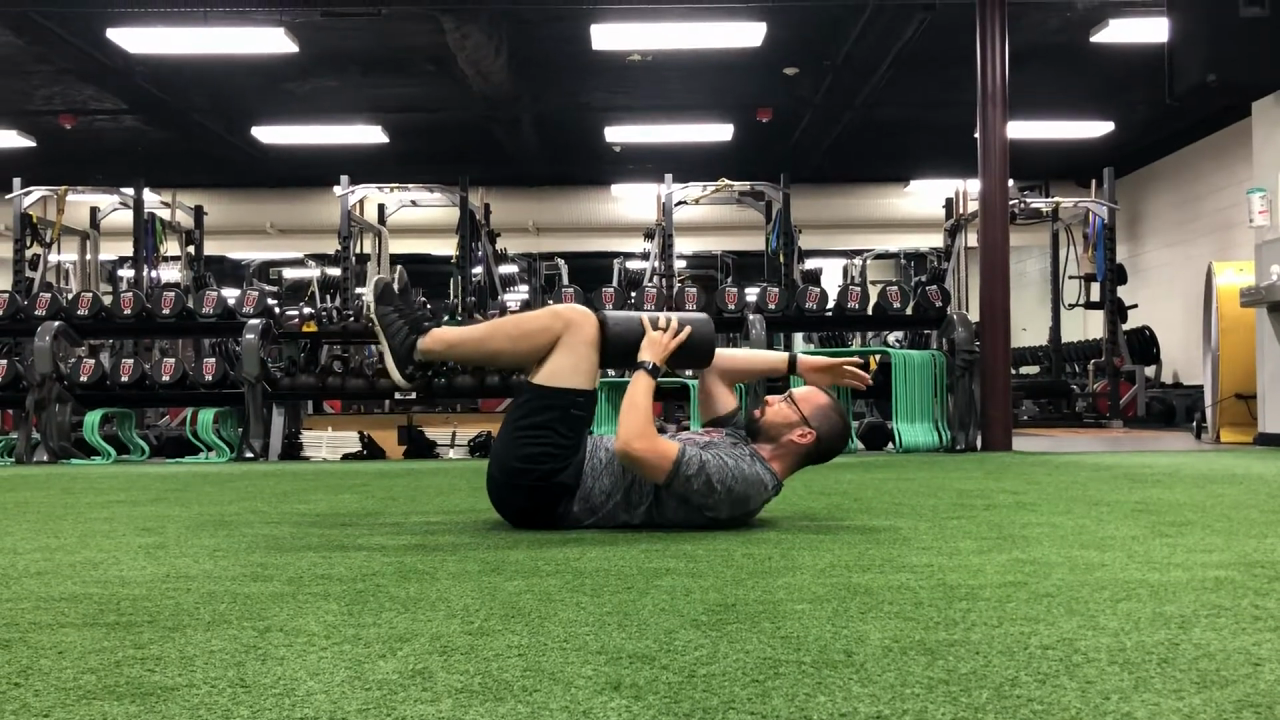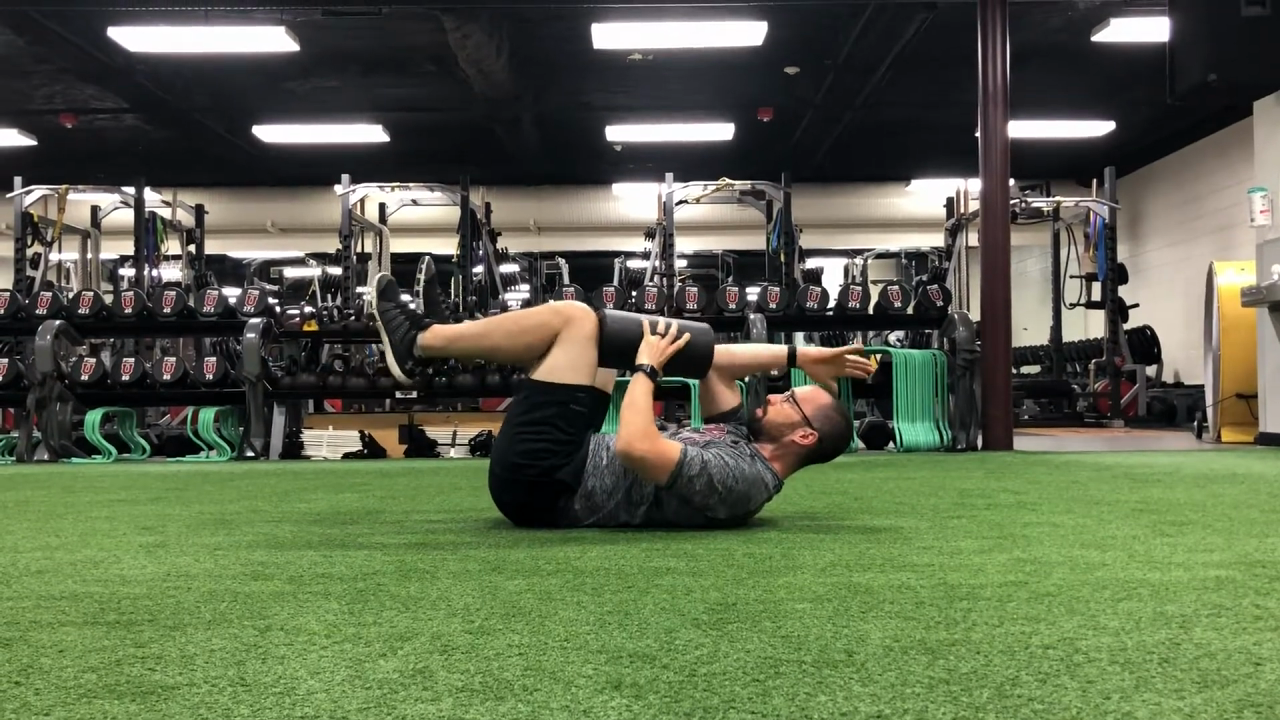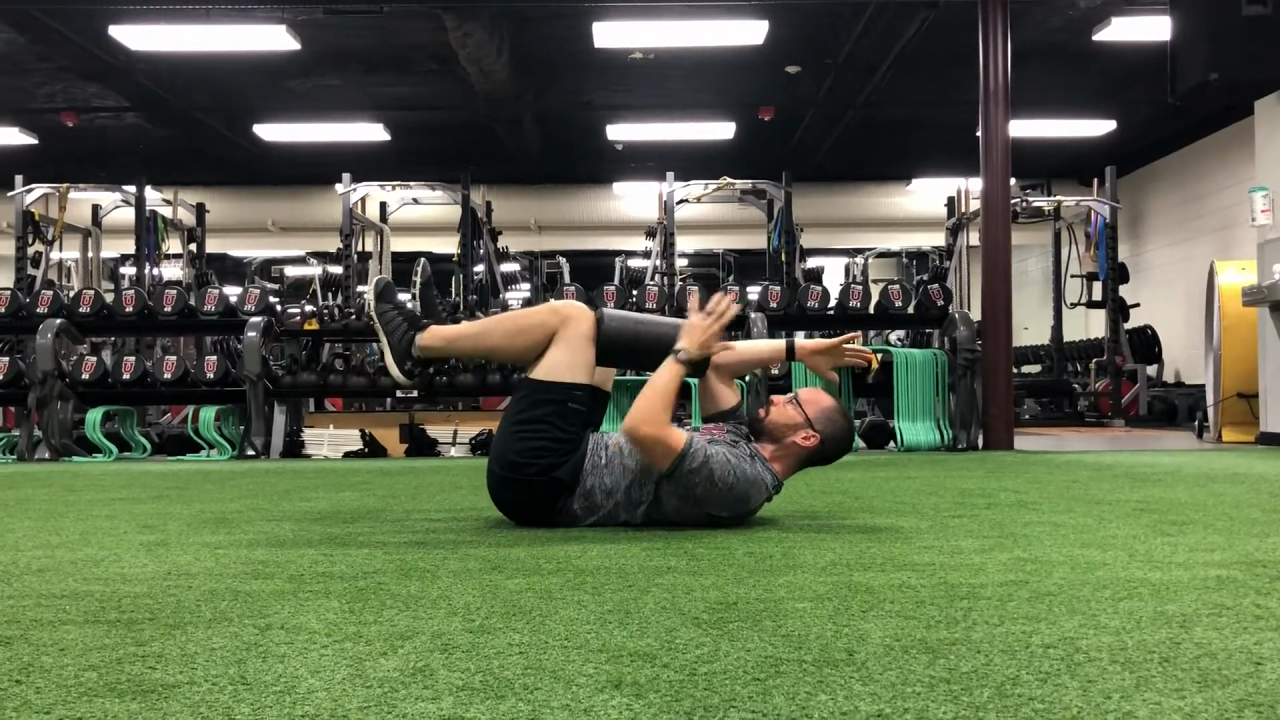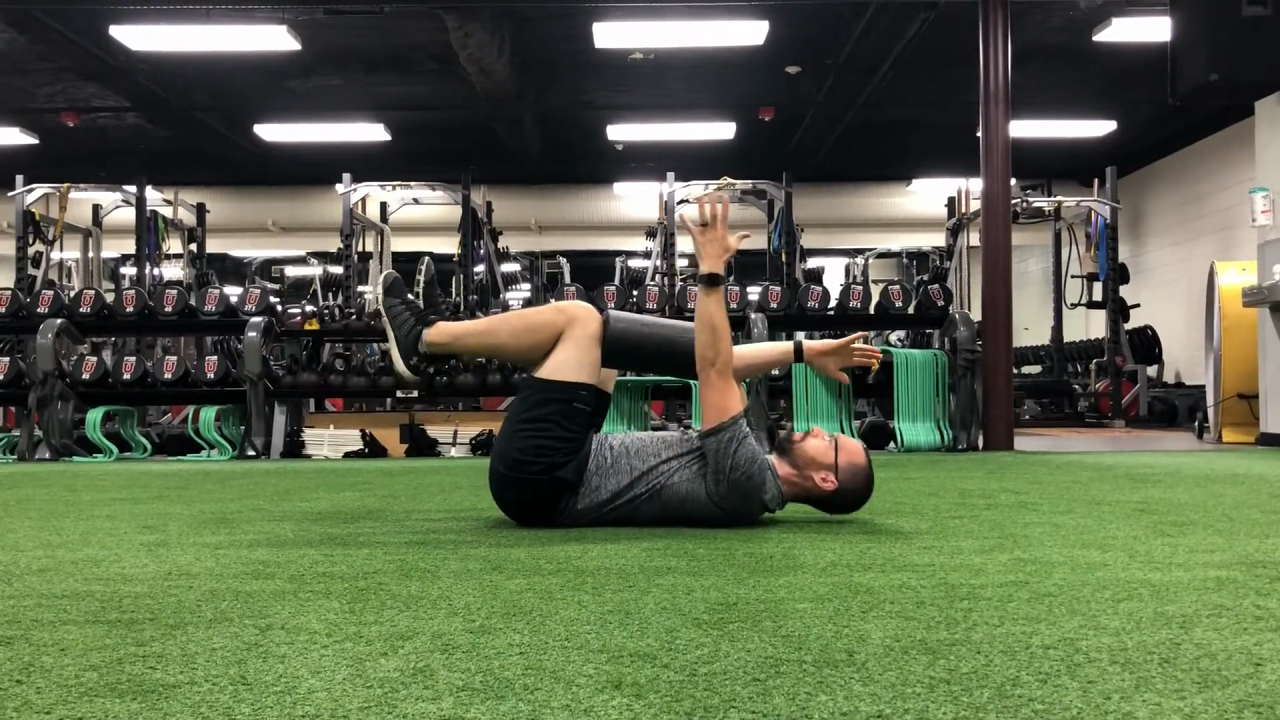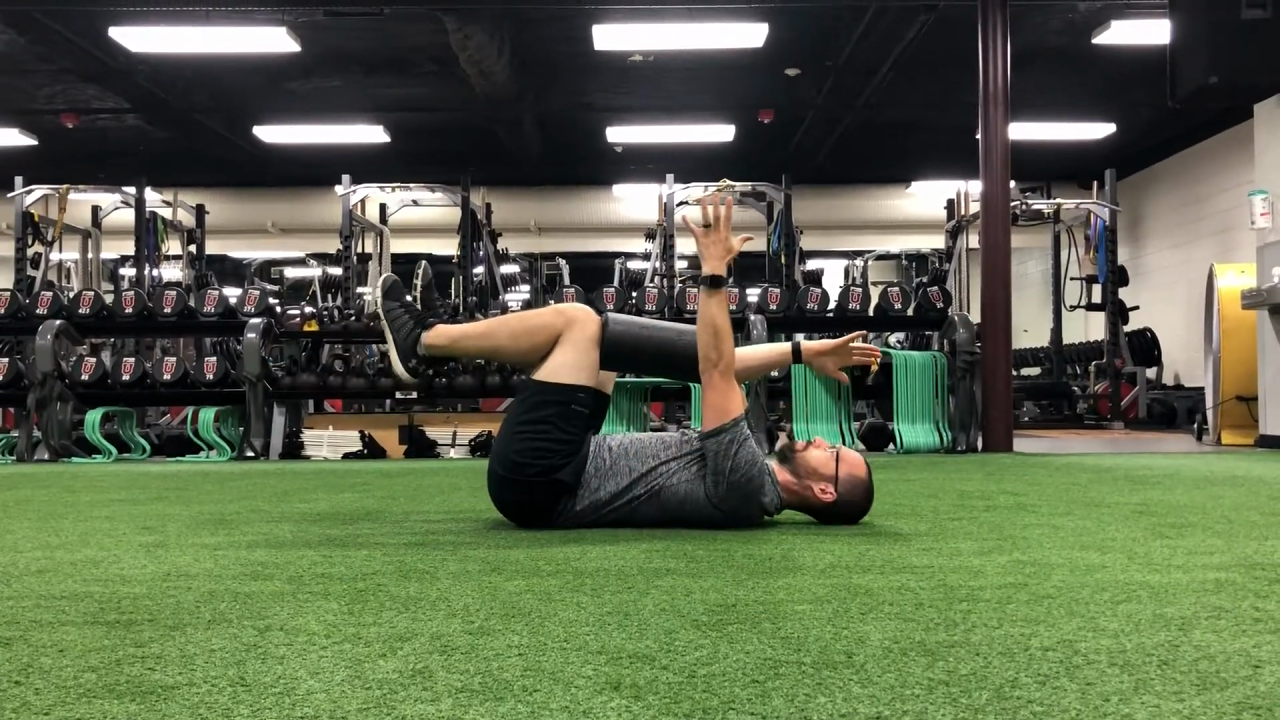
dt=0.4s
person 1, frame 1
left shoulder: (738, 479)
right shoulder: (740, 450)
left elbow: (632, 445)
right elbow: (713, 365)
left wrist: (648, 362)
right wrist: (798, 362)
left hip: (539, 484)
right hip: (548, 479)
left knee: (575, 320)
right knee: (574, 337)
left ankle: (417, 349)
right ankle: (430, 338)
person 1, frame 2
left shoulder: (739, 478)
right shoulder: (741, 445)
left elbow: (635, 447)
right elbow: (713, 362)
left wrist: (647, 366)
right wrist: (800, 356)
left hip: (538, 481)
right hip: (556, 476)
left knee: (575, 317)
right knee: (596, 338)
left ankle: (419, 342)
right ankle: (442, 334)
person 1, frame 3
left shoulder: (736, 476)
right shoulder: (741, 451)
left elbow: (641, 428)
right elbow: (713, 363)
left wrist: (687, 348)
right wrist: (798, 347)
left hip: (536, 482)
right hip: (559, 474)
left knee: (573, 317)
right knee: (597, 341)
left ankle: (419, 342)
right ankle: (443, 334)
person 1, frame 4
left shoulder: (746, 479)
right shoulder: (754, 469)
left elbow: (714, 370)
right elbow: (722, 370)
left wrist: (711, 269)
right wrist: (805, 350)
left hip: (538, 479)
right hip: (554, 476)
left knee: (580, 318)
right knee: (595, 339)
left ankle: (423, 339)
right ankle: (441, 331)
person 1, frame 5
left shoulder: (745, 483)
right shoulder: (752, 476)
left elbow: (717, 371)
right elbow: (722, 372)
left wrist: (713, 271)
right wrist: (804, 351)
left hip: (537, 480)
right hip: (553, 477)
left knee: (578, 320)
right knee: (593, 342)
left ankle: (423, 341)
right ankle: (439, 336)
